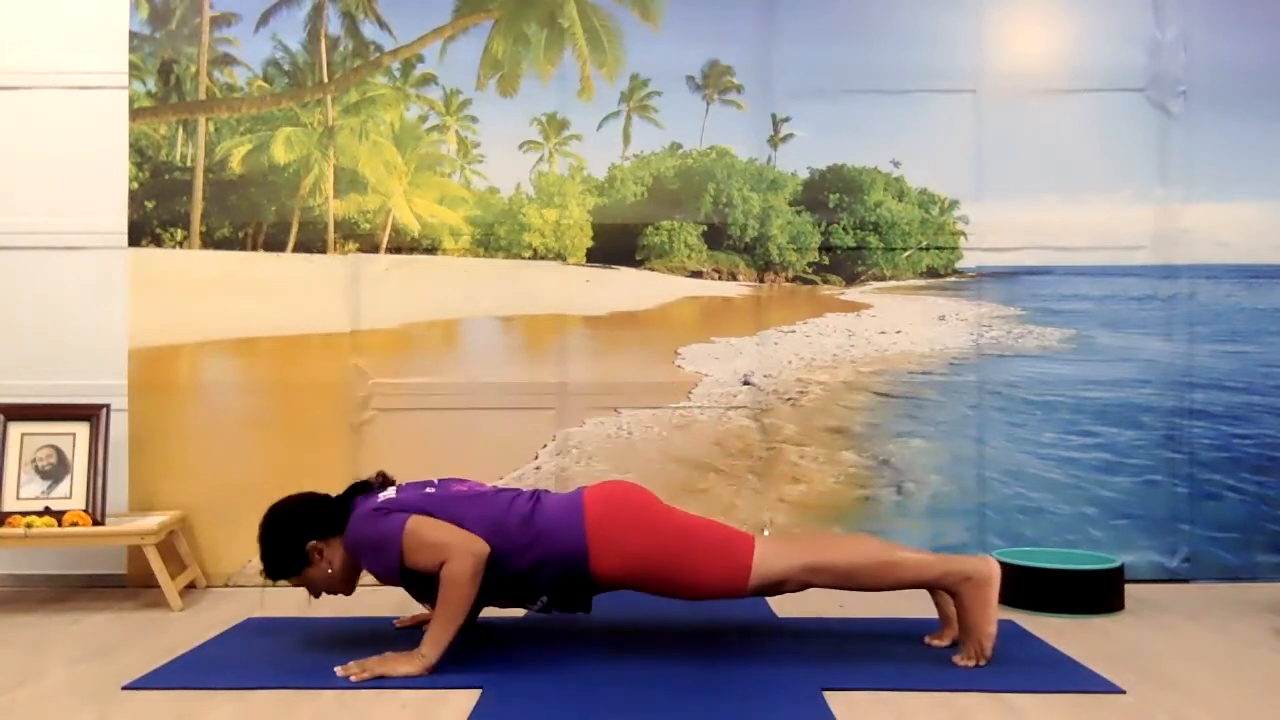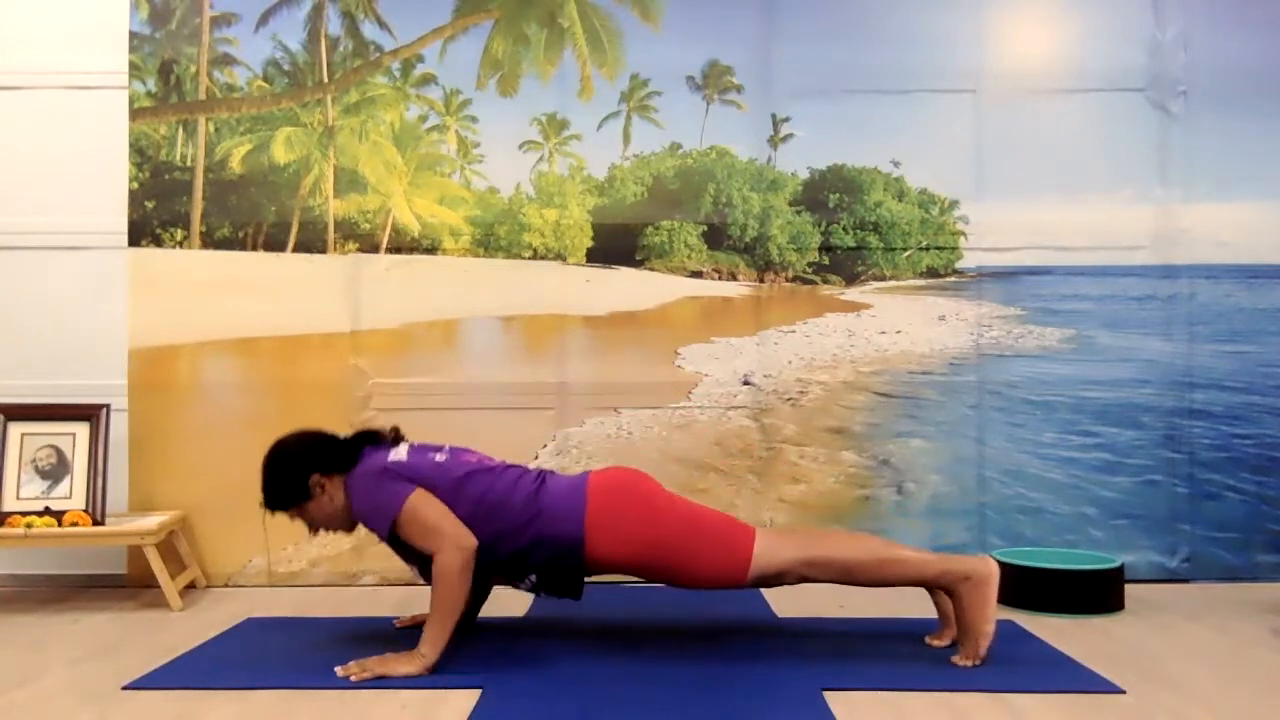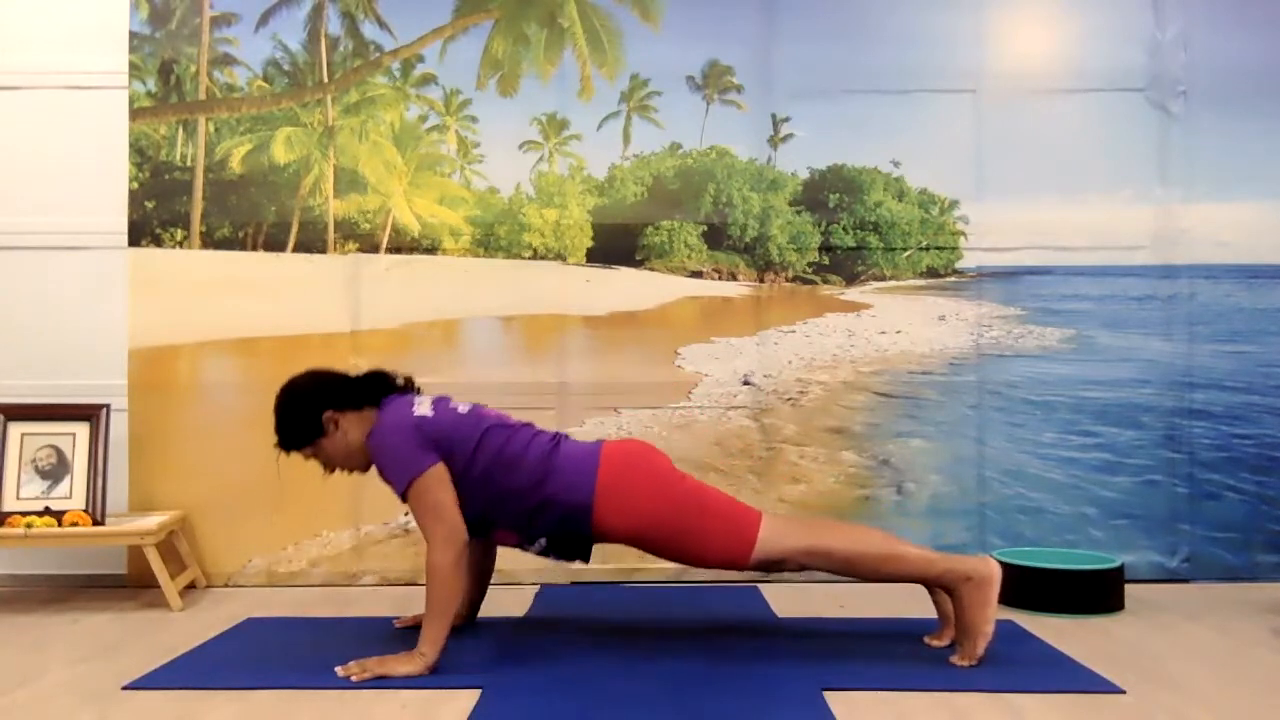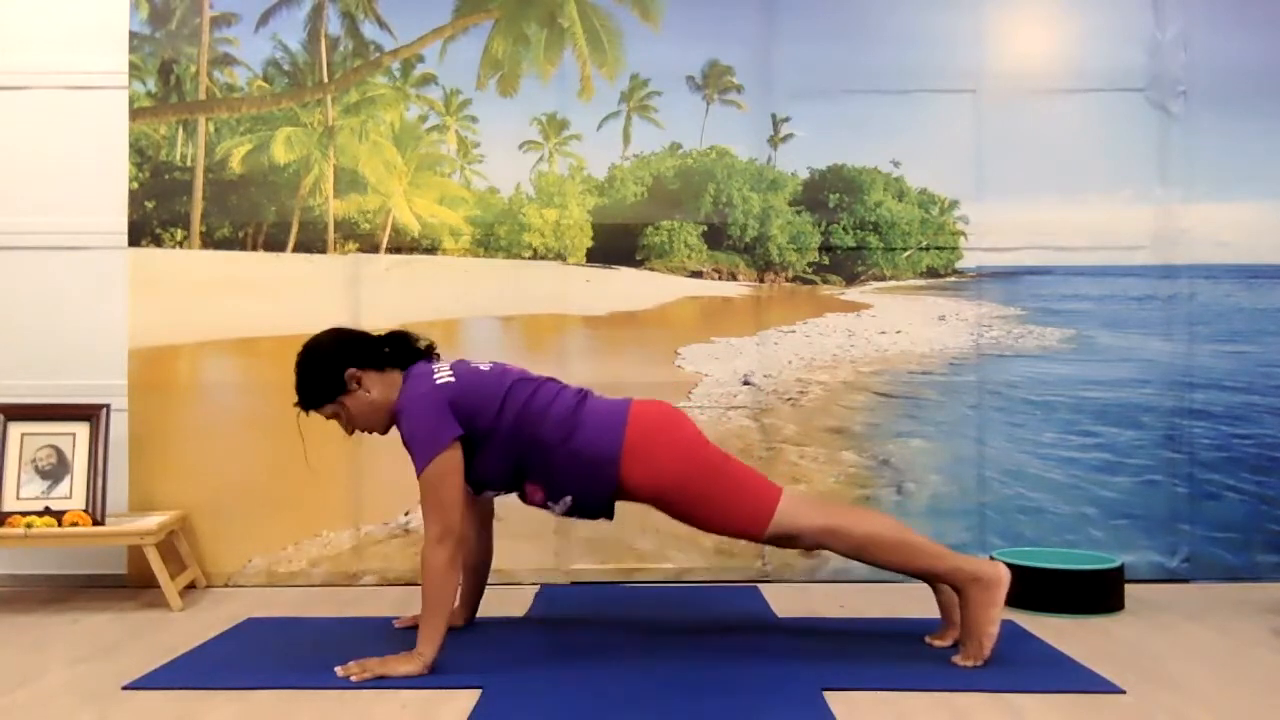
dt=0.3s
person 1, frame 1
left shoulder: (368, 530)
right shoulder: (389, 504)
left elbow: (469, 553)
left wrist: (425, 652)
right wrist: (452, 613)
left hip: (608, 536)
right hip: (603, 518)
left knee: (786, 564)
right knee: (778, 562)
left ankle: (961, 572)
right ankle: (941, 573)
person 1, frame 2
left shoulder: (368, 486)
right shoulder: (400, 462)
left elbow: (458, 545)
left wrist: (425, 652)
right wrist: (457, 611)
left hip: (608, 524)
right hip: (606, 502)
left knee: (785, 558)
right knee: (781, 556)
left ankle: (961, 571)
right ankle: (938, 572)
person 1, frame 3
left shoulder: (393, 433)
right shoulder: (417, 418)
left elbow: (447, 544)
right elbow: (481, 524)
left wrist: (424, 654)
right wrist: (461, 614)
left hip: (620, 493)
right hip: (617, 479)
left knee: (785, 545)
right knee: (779, 543)
left ankle: (963, 573)
right ankle: (942, 575)
person 1, frame 4
left shoulder: (418, 400)
right shoulder: (438, 391)
left elbow: (443, 536)
right elbow: (476, 513)
left wrist: (421, 654)
right wrist: (463, 612)
left hip: (644, 451)
right hip: (638, 443)
left knee: (803, 522)
right knee: (794, 525)
left ankle: (971, 574)
right ankle: (949, 573)
